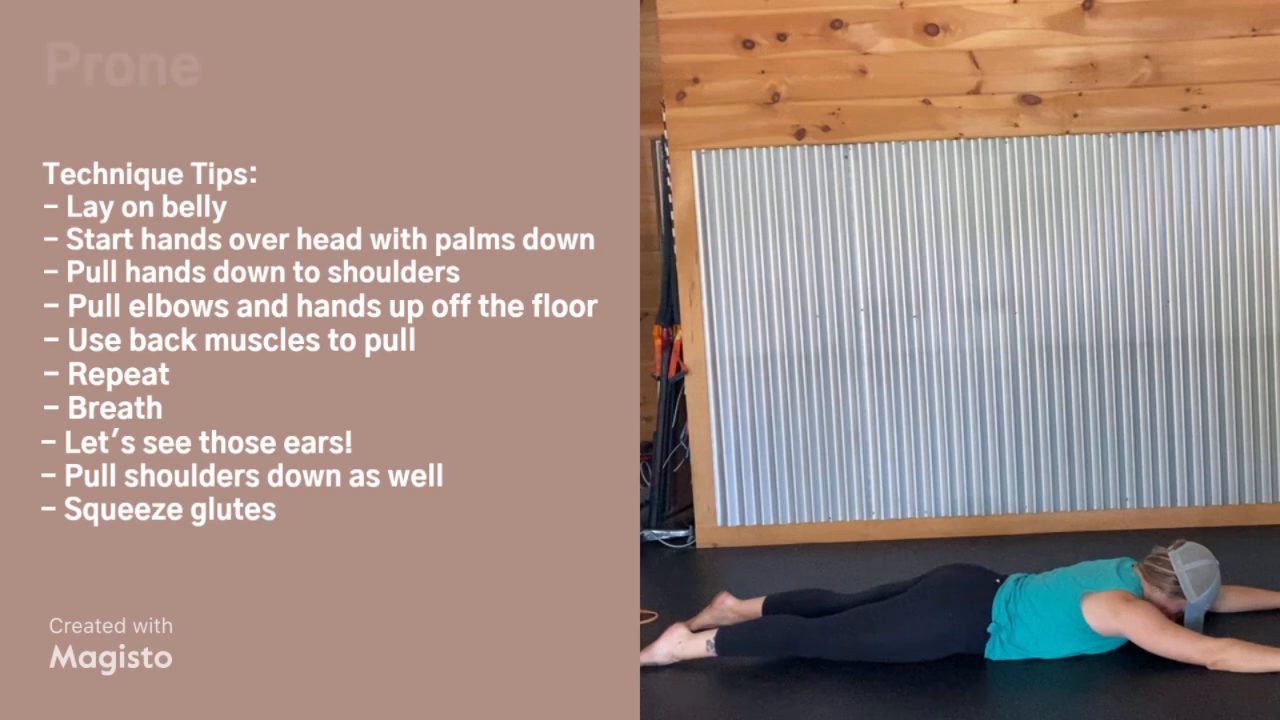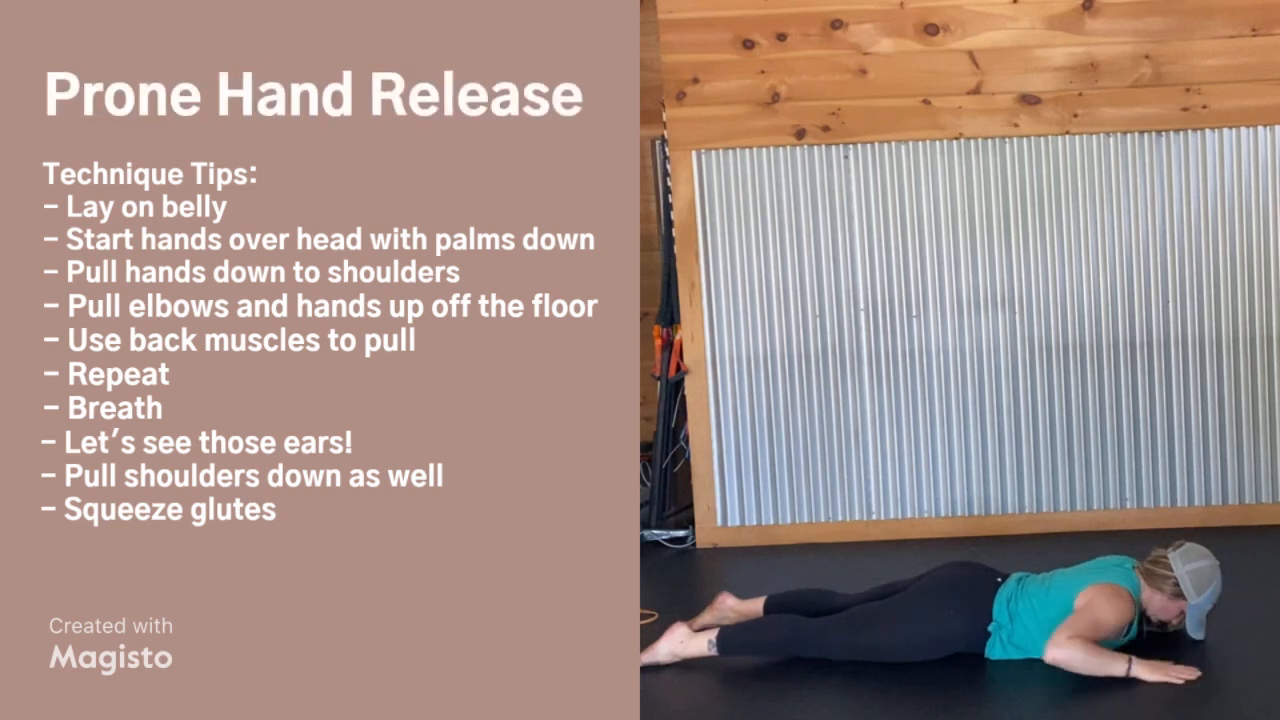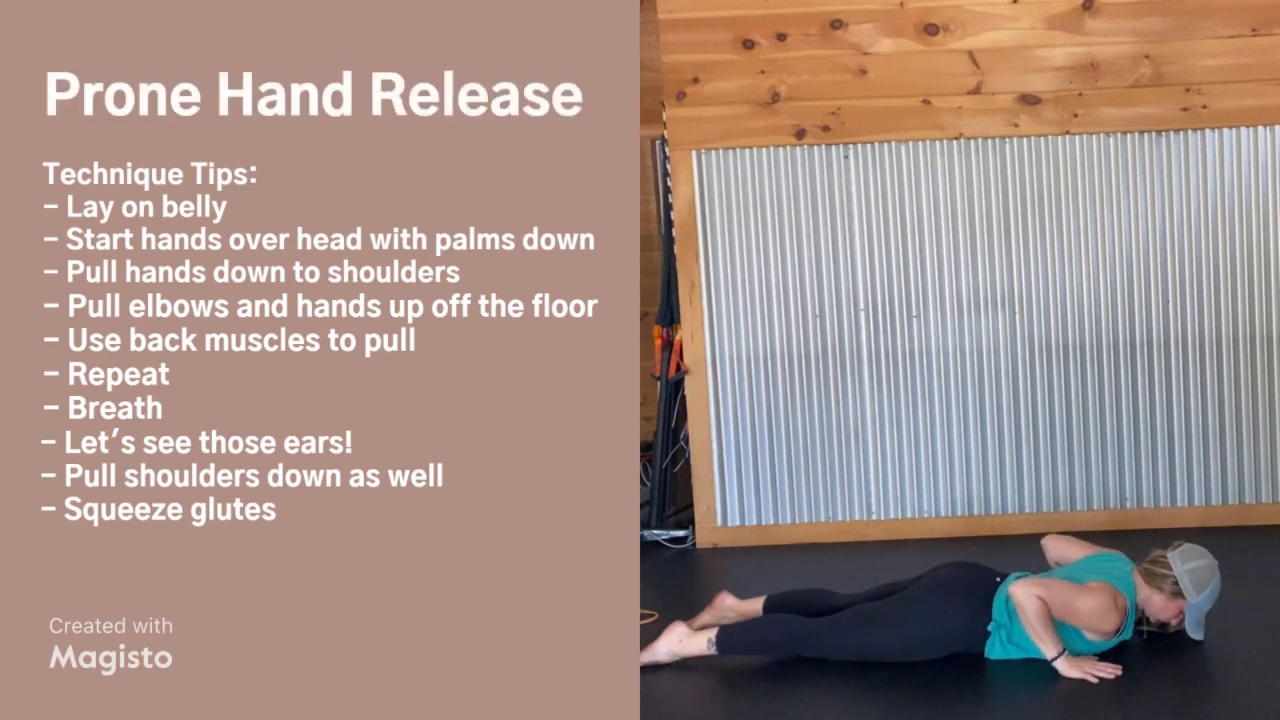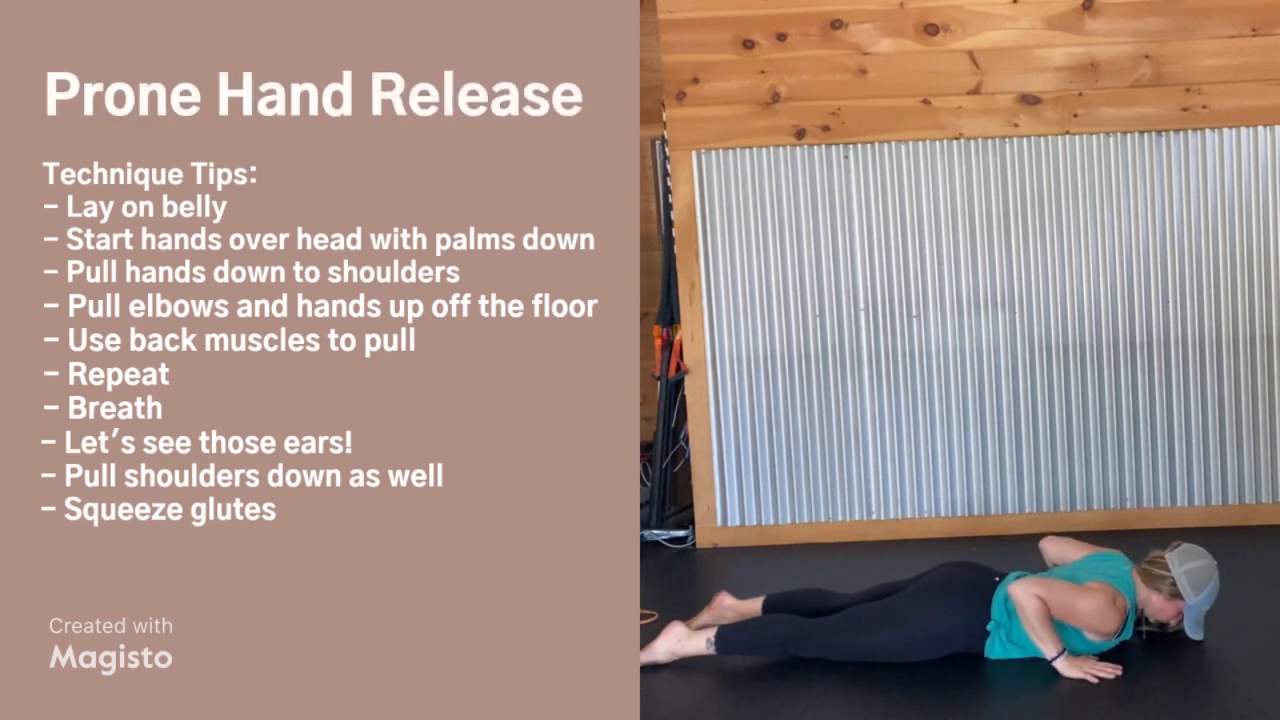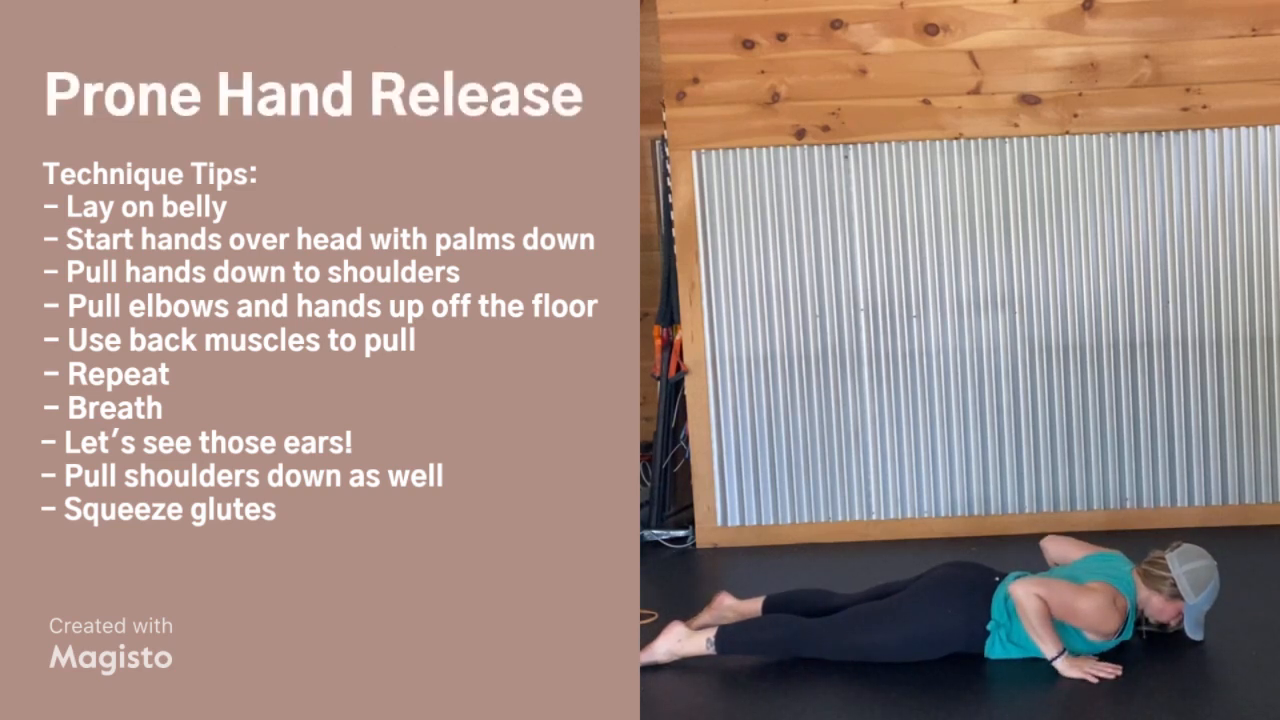
dt=1s
person 1, frame 1
left shoulder: (1137, 572)
right shoulder: (1126, 607)
left elbow: (1208, 598)
right elbow: (1213, 654)
left hip: (971, 590)
right hip: (962, 621)
left knee: (841, 607)
right knee: (819, 639)
left ankle: (737, 606)
right ankle: (689, 643)
person 1, frame 2
left shoulder: (1127, 567)
right shoulder: (1118, 603)
right elbow: (1062, 650)
left wrist: (1182, 593)
right wrist: (1140, 668)
left hip: (971, 586)
right hip: (962, 618)
left knee: (841, 607)
right knee: (820, 639)
left ankle: (736, 606)
right ankle: (689, 642)
person 1, frame 3
left shoulder: (1116, 562)
right shoulder: (1110, 611)
left elbow: (1051, 542)
right elbow: (1026, 592)
right wrist: (1062, 659)
left hip: (966, 586)
right hip: (958, 619)
left knee: (841, 607)
right knee: (818, 639)
left ankle: (736, 606)
right ankle: (688, 641)
person 1, frame 4
left shoulder: (1116, 562)
right shoulder: (1110, 612)
left elbow: (1050, 543)
right elbow: (1024, 589)
right wrist: (1061, 659)
left hip: (965, 585)
right hip: (957, 618)
left knee: (838, 607)
right knee: (818, 638)
left ankle: (734, 605)
right ankle: (687, 640)
person 1, frame 5
left shoulder: (1116, 563)
right shoulder: (1110, 612)
left elbow: (1050, 542)
right elbow: (1025, 589)
right wrist: (1061, 659)
left hip: (966, 586)
right hip: (958, 618)
left knee: (840, 607)
right knee: (820, 638)
left ankle: (736, 606)
right ankle: (688, 640)
